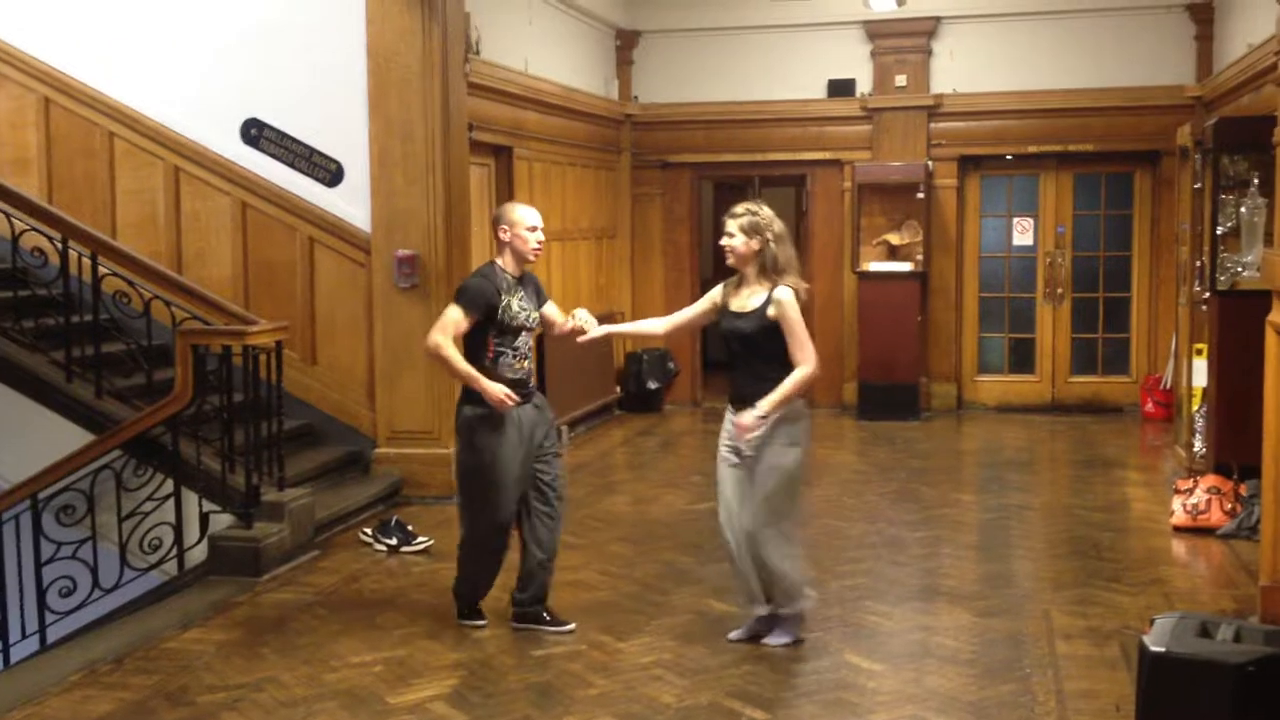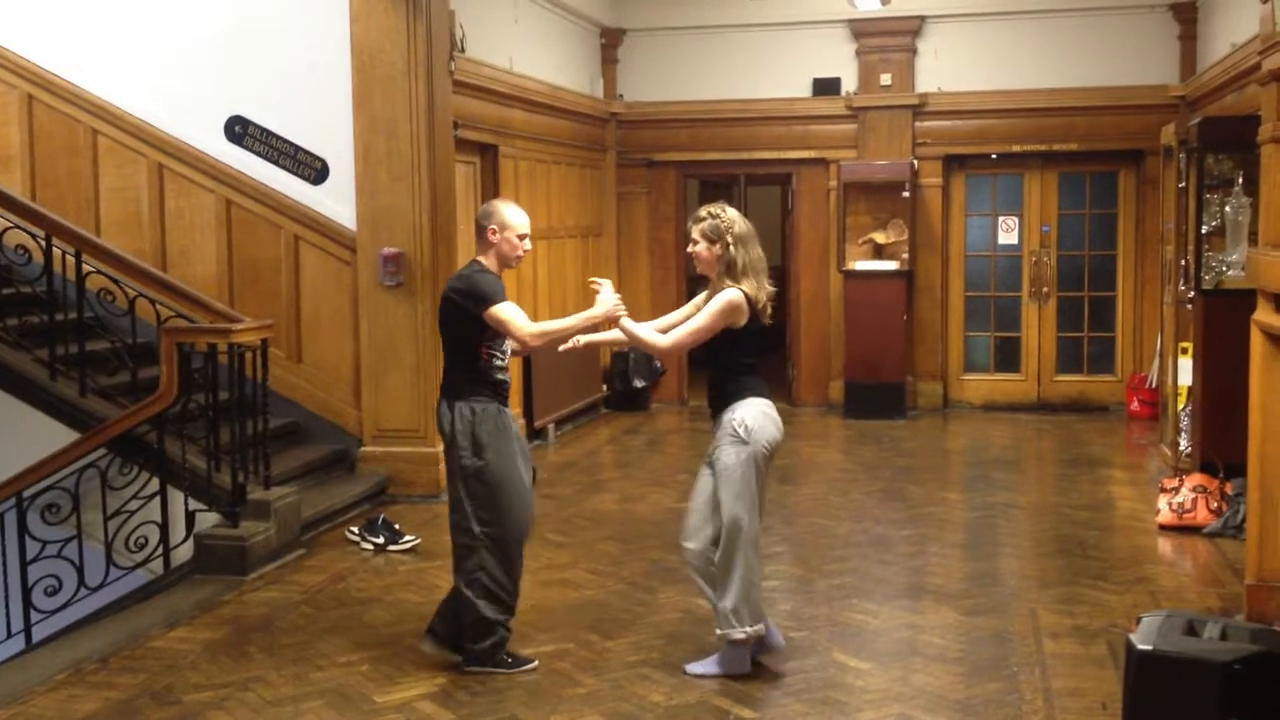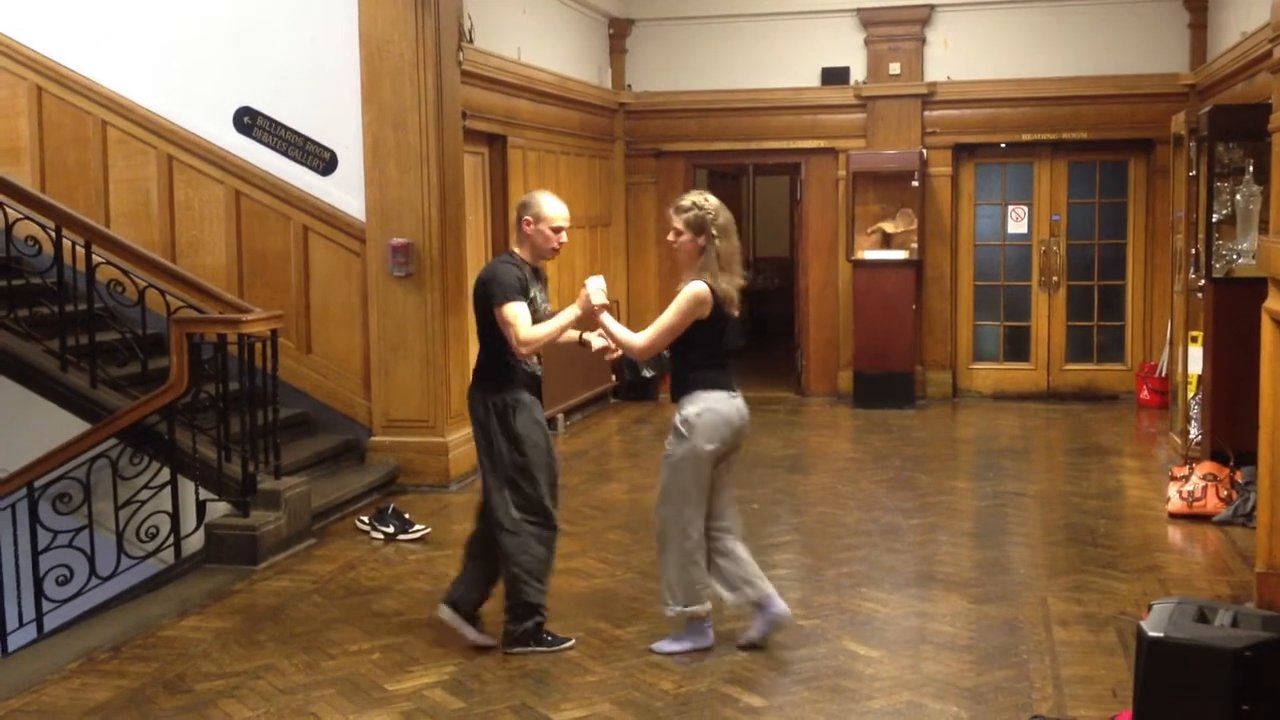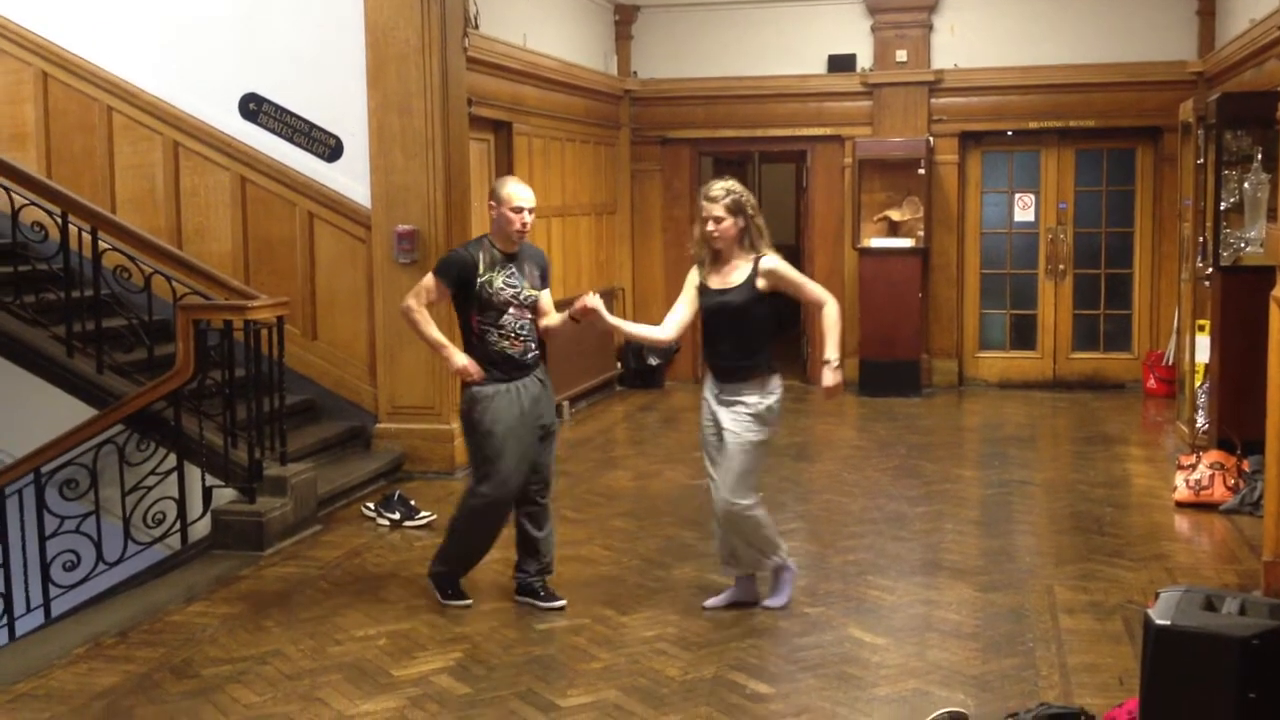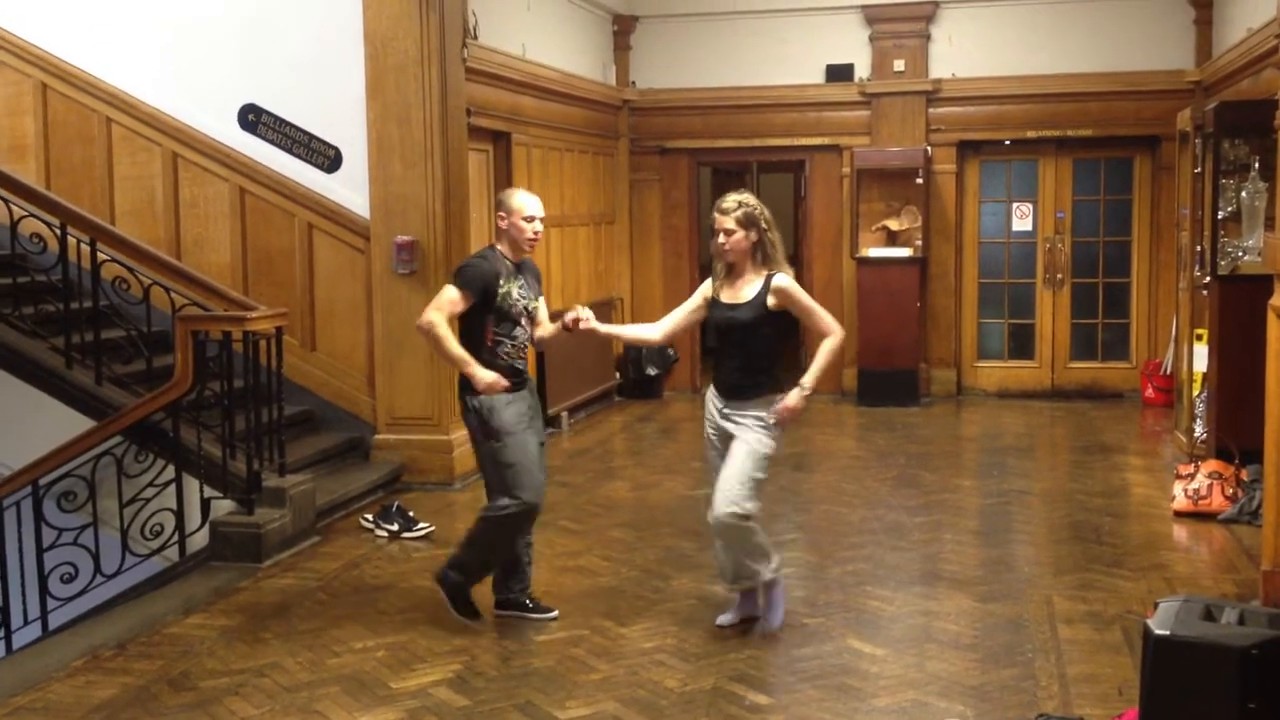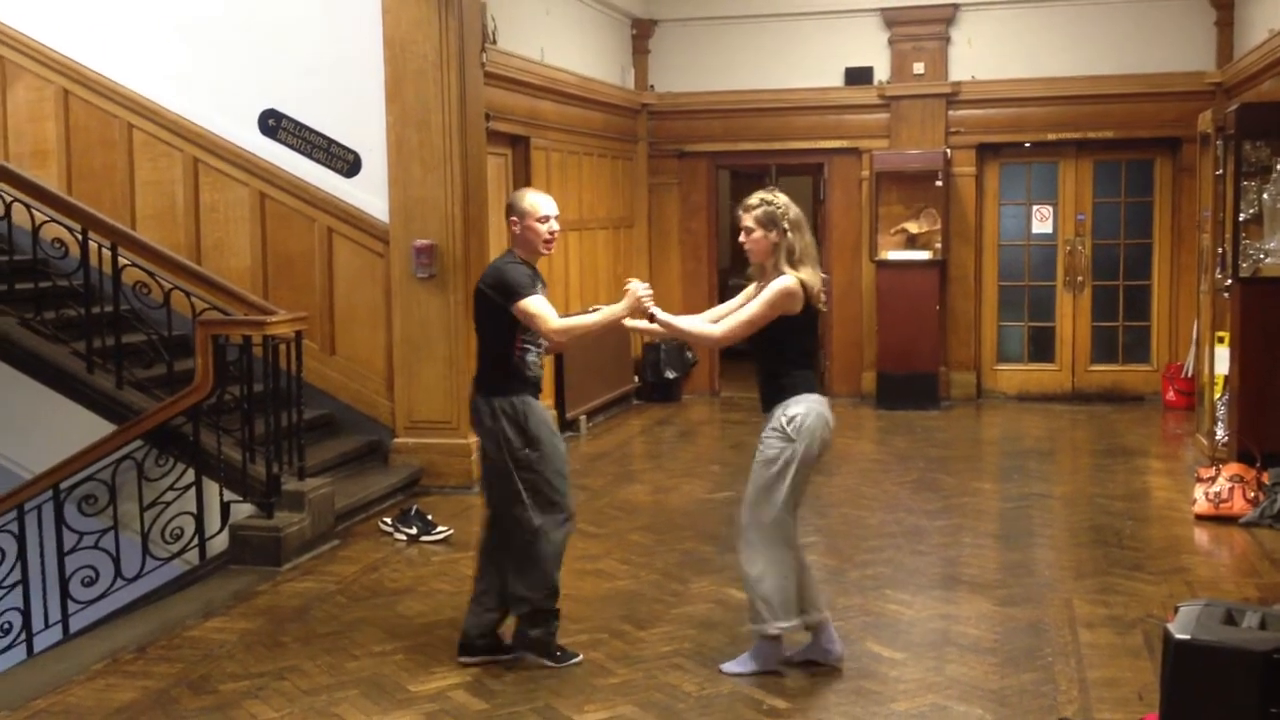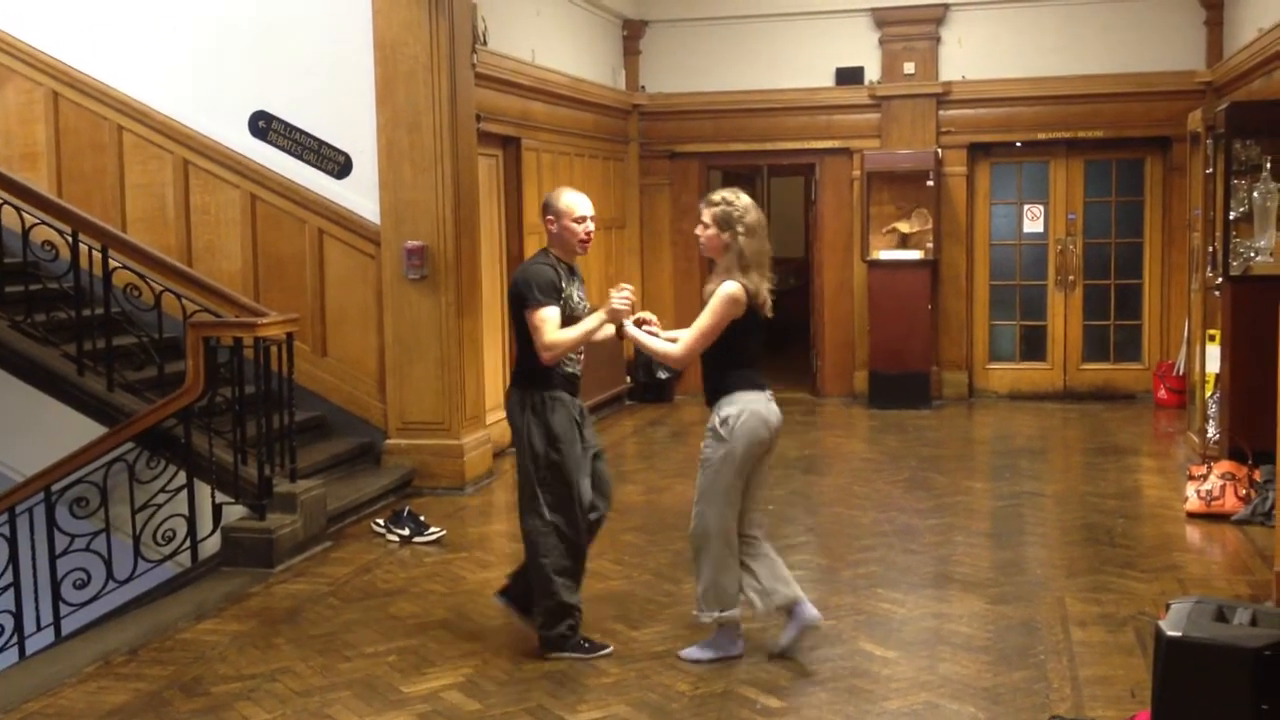
dt=0.7s
person 1, frame 1
left shoulder: (780, 296)
right shoulder: (724, 293)
left elbow: (807, 367)
right elbow: (666, 324)
left wrist: (761, 411)
right wrist: (606, 329)
left hip: (777, 423)
right hip: (737, 419)
left knee: (767, 527)
right knee: (737, 527)
left ankle: (791, 612)
right ankle: (767, 612)
person 1, frame 2
left shoulder: (732, 299)
right shoulder: (714, 295)
left elbow: (666, 345)
right elbow: (658, 326)
left wrist: (615, 316)
right wrist: (590, 338)
left hip: (747, 422)
right hip: (734, 425)
left knee: (736, 538)
right knee: (700, 540)
left ankle: (738, 648)
right ankle: (757, 628)
person 1, frame 3
left shoulder: (698, 292)
right shoulder: (711, 284)
left elbow: (643, 348)
right elbow: (671, 336)
left wrist: (601, 314)
right wrist: (613, 337)
left hip: (704, 410)
right hip: (721, 406)
left knee: (676, 521)
right knee: (716, 519)
left ankle: (695, 626)
right ankle: (765, 603)
person 1, frame 4
left shoulder: (766, 267)
right shoulder: (700, 272)
left elbow: (828, 304)
right elbow: (668, 332)
left wrist: (830, 361)
right wrist: (610, 320)
left hip: (754, 394)
right hip: (715, 391)
left knee: (734, 499)
right knee: (726, 495)
left ankle: (780, 565)
right ankle: (744, 580)
person 1, frame 5
left shoulder: (777, 285)
right shoulder: (713, 284)
left elbow: (833, 335)
right elbow: (661, 332)
left wrist: (803, 388)
right wrist: (604, 328)
left hip: (759, 411)
right hip: (717, 406)
left knee: (730, 509)
right knee: (728, 508)
left ankle: (768, 578)
right ankle: (747, 593)
person 1, frame 6
left shoulder: (787, 286)
right shoulder: (765, 285)
left elbow: (717, 335)
right elbow: (706, 319)
left wrist: (656, 315)
right wrist: (644, 324)
left hip: (797, 417)
right hip: (787, 417)
left knee: (765, 531)
right knee: (769, 530)
left ankle: (770, 644)
right ankle: (821, 637)
person 1, frame 7
left shoulder: (733, 291)
right shoulder: (736, 284)
left elbow: (682, 355)
right elbow: (705, 340)
left wrist: (632, 331)
right wrist: (660, 329)
left hip: (738, 412)
right hip: (749, 409)
left knee: (711, 524)
right knee: (739, 524)
left ankle: (727, 633)
right ankle: (795, 608)
person 2, frame 1
left shoulder: (530, 283)
right shoulder: (484, 285)
left elbow: (556, 325)
right elbow: (437, 342)
left wrist: (576, 319)
right wrist: (482, 385)
left hip: (532, 407)
right hip: (489, 414)
left knee: (545, 507)
right knee: (492, 512)
left ankle: (529, 605)
right ankle: (469, 593)
person 2, frame 2
left shoulder: (487, 283)
right shoulder: (473, 284)
right elbow: (527, 335)
left wrist: (548, 339)
right wrist: (596, 314)
left hip: (490, 412)
right hip: (472, 415)
left knee: (508, 523)
right knee: (490, 528)
left ankle: (450, 628)
right ankle: (481, 645)
person 2, frame 3
left shoulder: (534, 271)
right shoulder: (501, 275)
right elbow: (522, 341)
left wrist: (584, 337)
right wrist: (575, 310)
left hip: (520, 398)
right hip: (502, 400)
left knee: (508, 508)
right knee: (528, 512)
left ankle: (462, 603)
right ankle: (524, 627)
person 2, frame 4
left shoulder: (536, 259)
right shoulder: (466, 259)
right elbow: (412, 305)
left wrist: (572, 314)
right wrist: (449, 351)
left hip: (534, 381)
right hip: (491, 388)
left knee: (536, 485)
right knee: (496, 487)
left ankle: (531, 578)
right ankle: (445, 572)
person 2, frame 5
left shoulder: (530, 271)
right shoulder: (481, 268)
right elbow: (430, 321)
left wrist: (565, 323)
right wrist: (472, 370)
left hip: (523, 393)
right hip: (492, 395)
left knee: (524, 494)
right knee: (519, 494)
left ankle: (512, 593)
right ankle: (460, 575)
person 2, frame 6
left shoulder: (528, 275)
right shoulder: (507, 275)
left elbow: (543, 337)
right elbow: (553, 329)
left wrist: (605, 318)
right wrist: (621, 309)
left hip: (516, 404)
right hip: (507, 407)
left knee: (513, 519)
right knee: (547, 515)
left ankle: (480, 636)
right ankle: (535, 634)
person 2, frame 7
left shoulder: (571, 271)
right shoulder: (537, 275)
right elbow: (548, 348)
left wrist: (620, 326)
right wrist: (602, 318)
left hip: (565, 400)
right hip: (541, 403)
left knee: (587, 506)
right knee: (559, 515)
left ankle: (526, 590)
right ankle: (559, 632)
